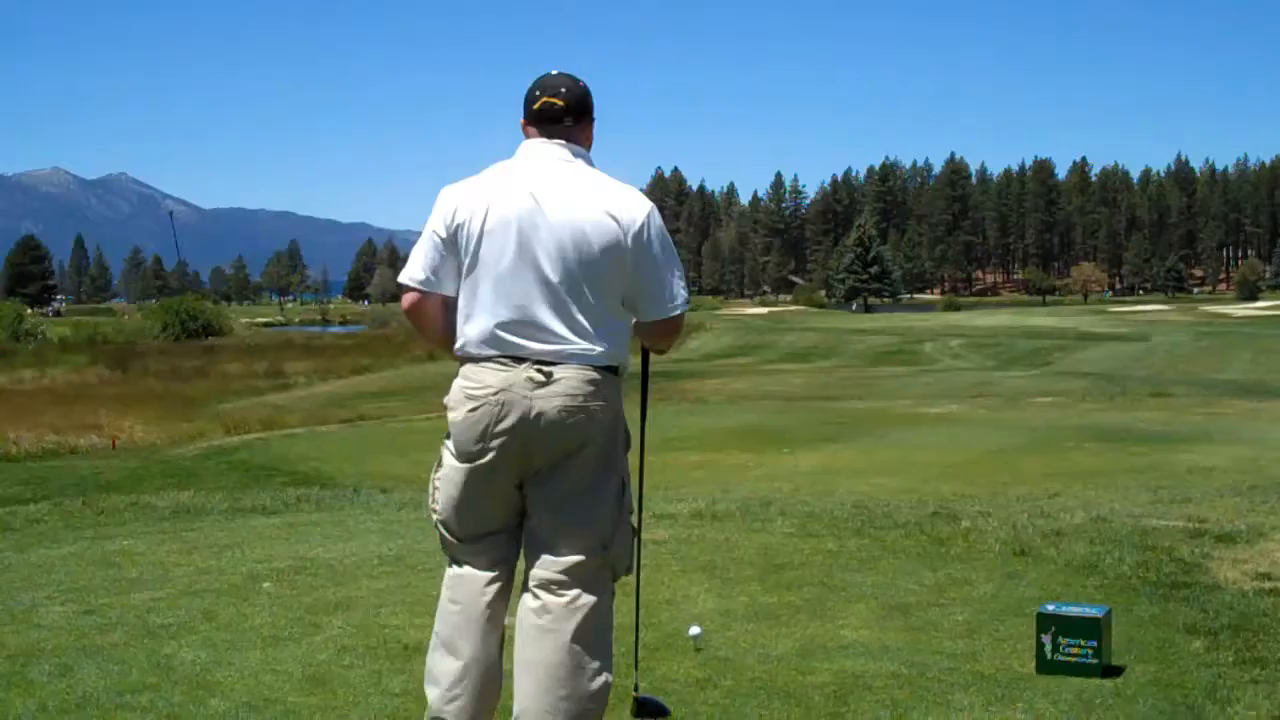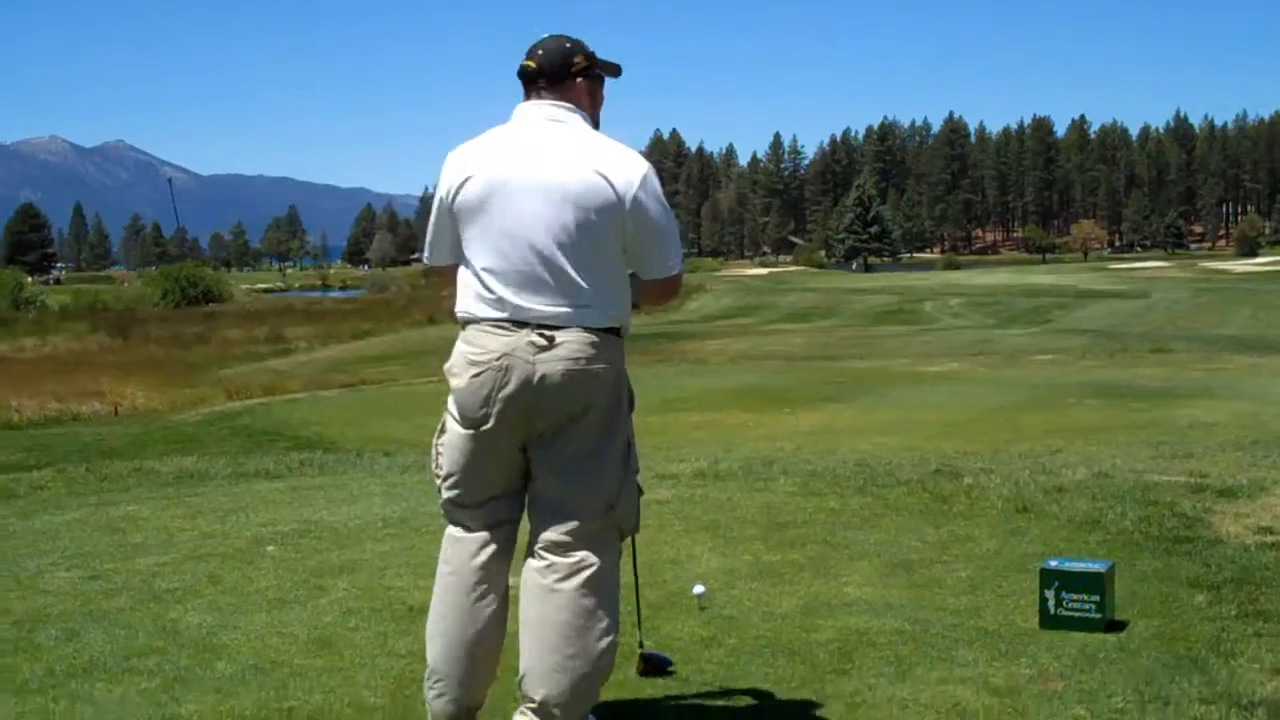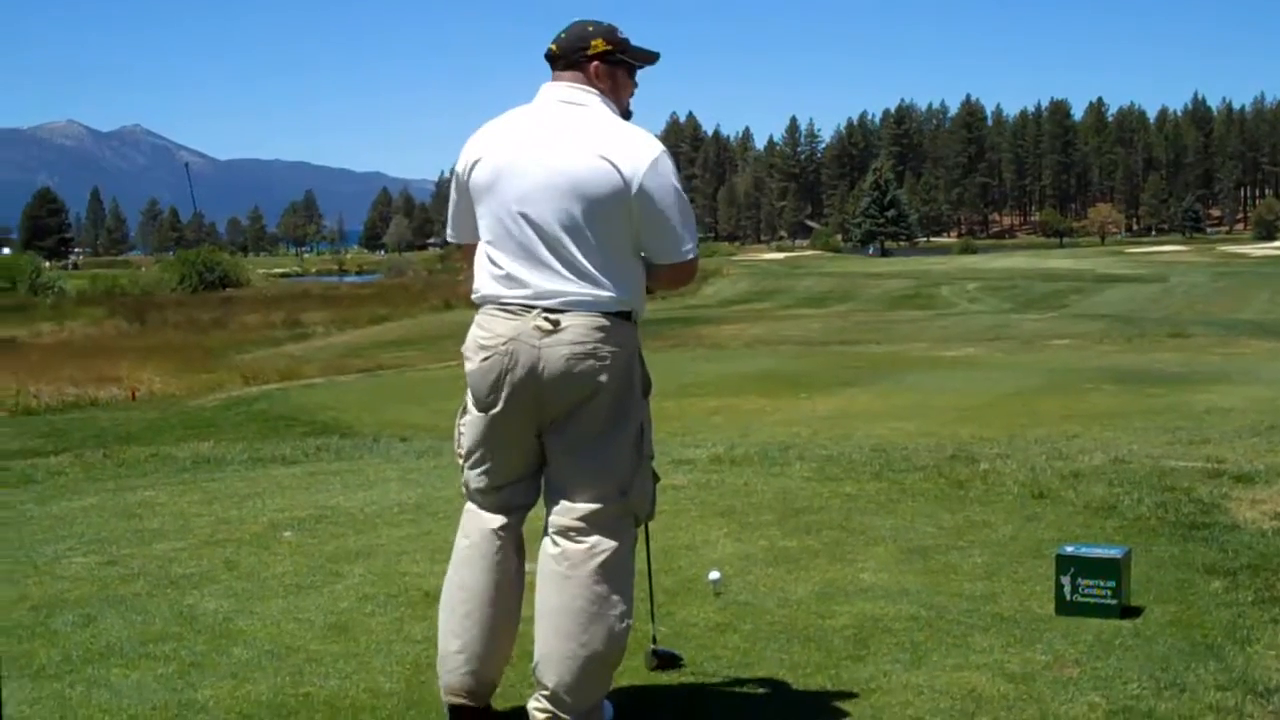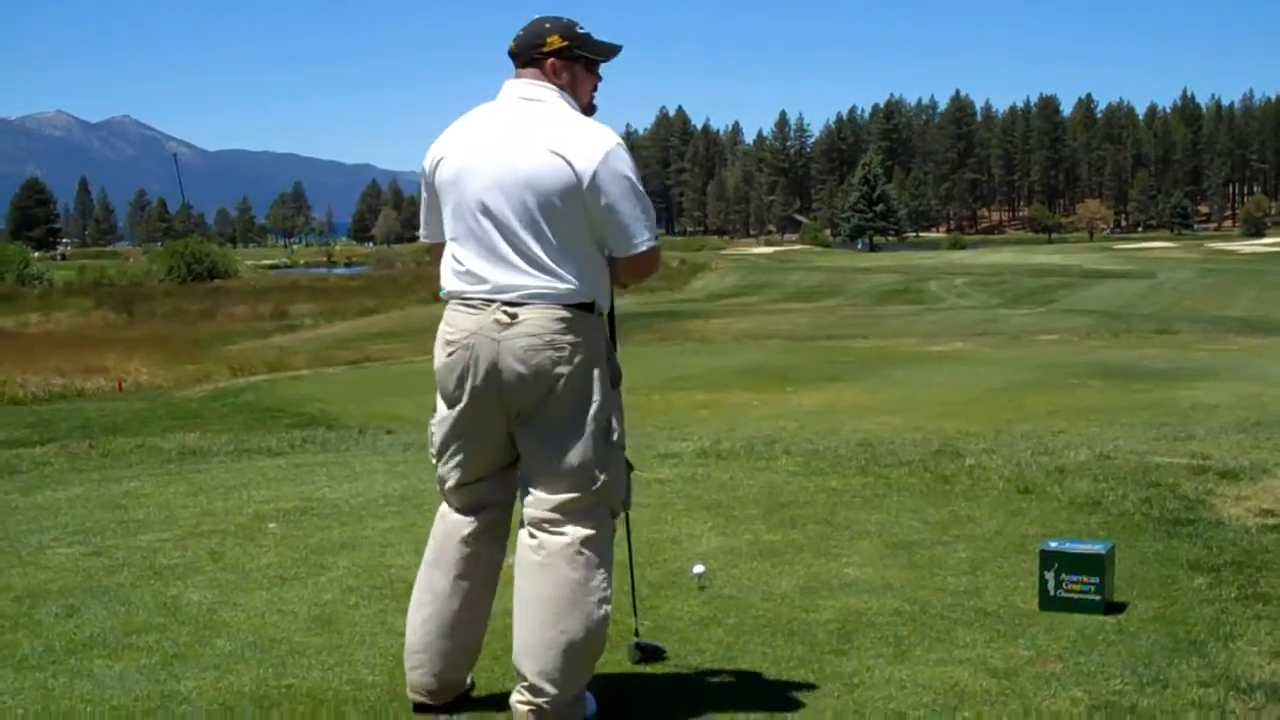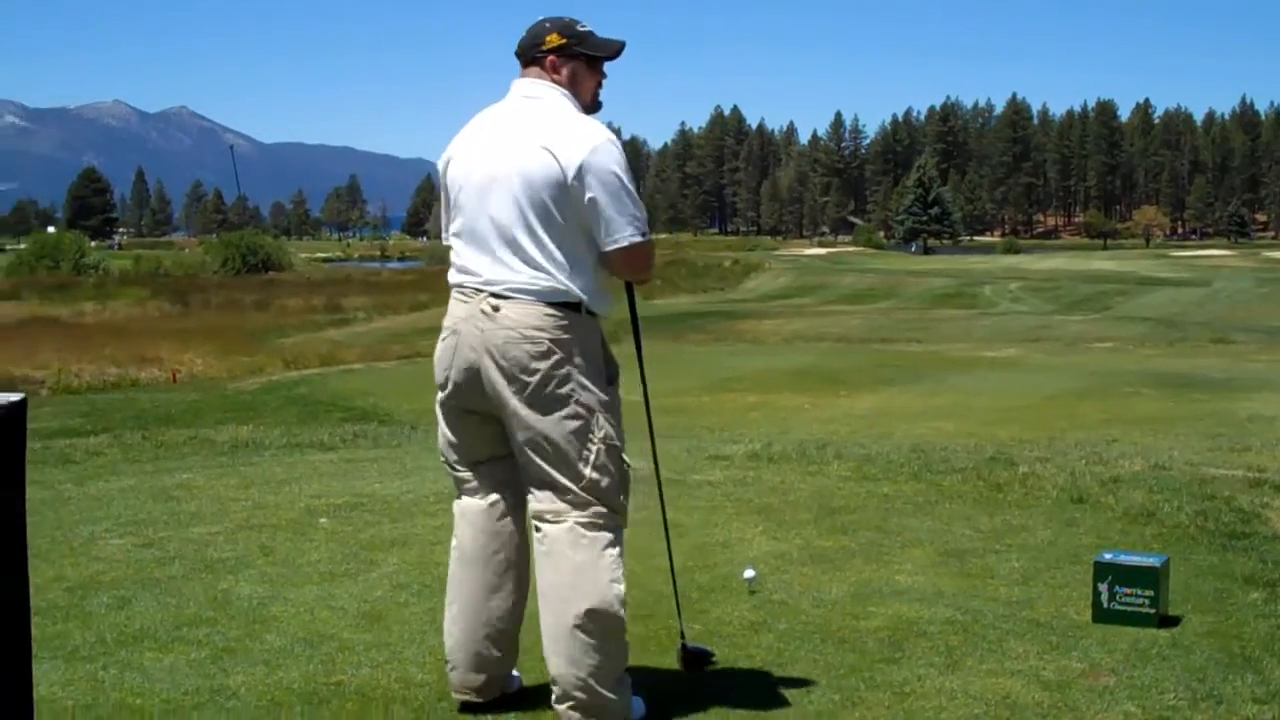
dt=0.4s
person 1, frame 1
left shoulder: (464, 197)
right shoulder: (629, 207)
left elbow: (420, 305)
right elbow: (664, 330)
left hip: (486, 394)
right hip: (580, 400)
left knee: (473, 570)
right knee: (569, 582)
person 1, frame 2
left shoulder: (465, 161)
right shoulder: (623, 167)
left elbow: (444, 268)
right elbow: (664, 286)
left hip: (486, 355)
right hip: (580, 361)
left knee: (473, 532)
right knee: (574, 543)
person 1, frame 3
left shoulder: (484, 141)
right shoulder: (635, 149)
left elbow: (466, 244)
right elbow: (678, 268)
left hip: (498, 337)
right hip: (590, 346)
left knee: (489, 511)
right knee: (588, 524)
person 1, frame 4
left shoulder: (451, 139)
right shoulder: (592, 143)
right elbow: (641, 261)
left hip: (465, 332)
right hip: (554, 338)
left knee: (466, 509)
right knee: (567, 519)
person 1, frame 5
left shoulder: (467, 137)
right shoulder: (585, 138)
right elbow: (632, 257)
right wrist: (637, 268)
left hip: (465, 326)
right hip: (546, 336)
left knee: (483, 502)
right knee: (579, 511)
